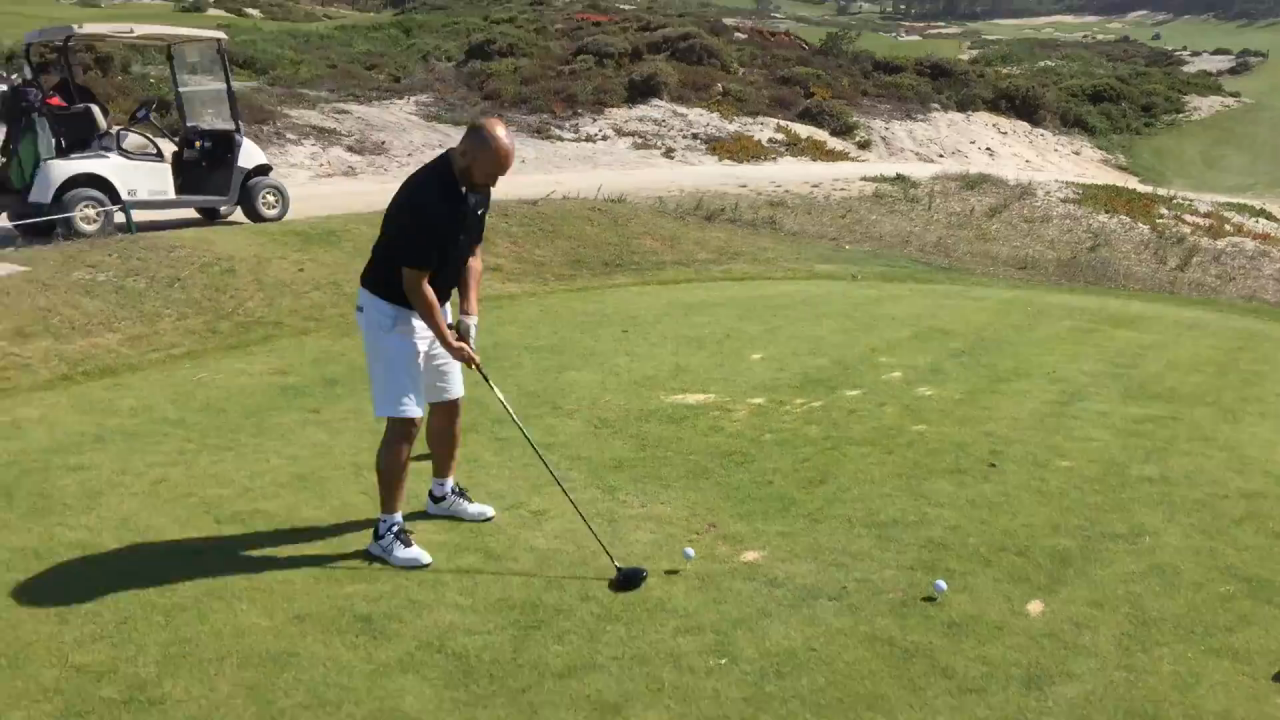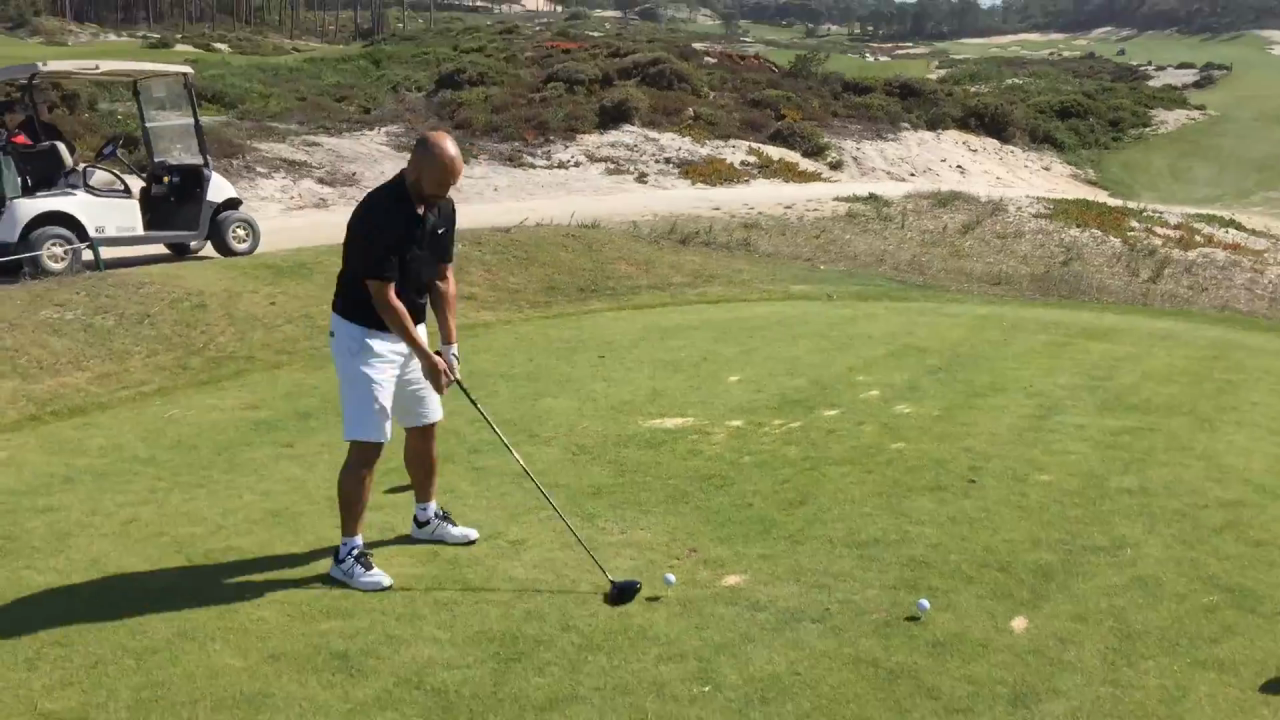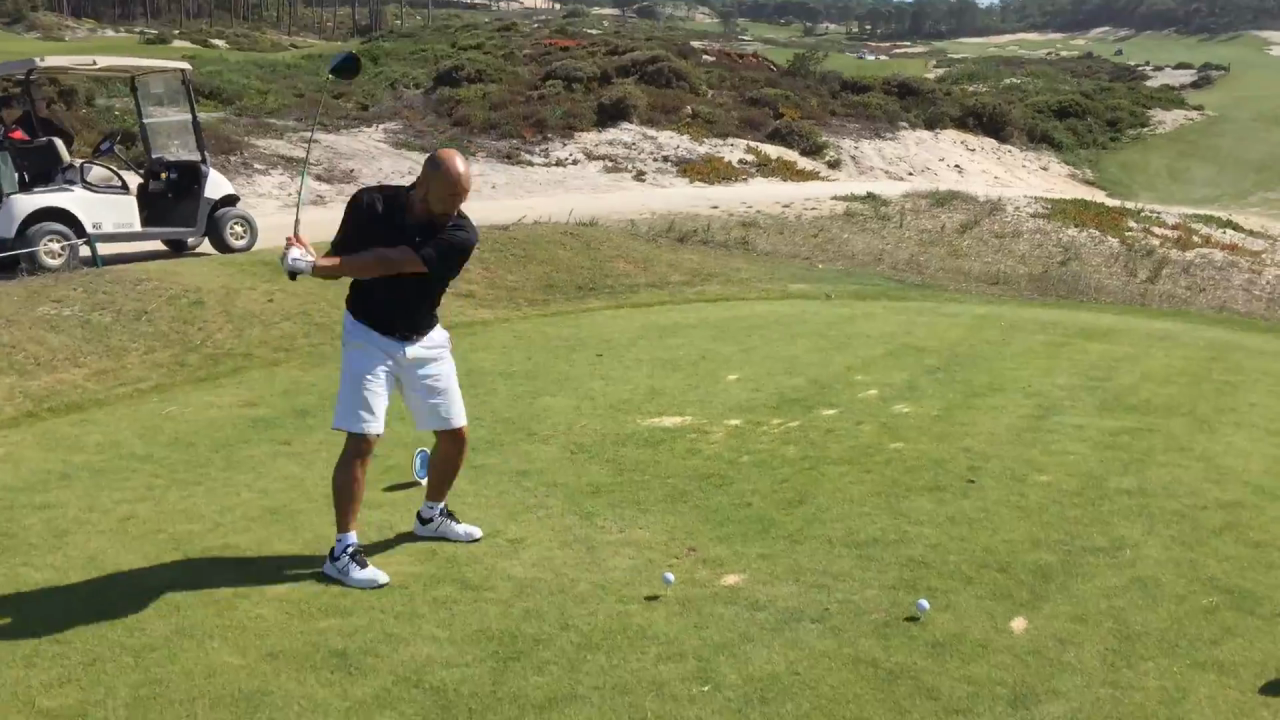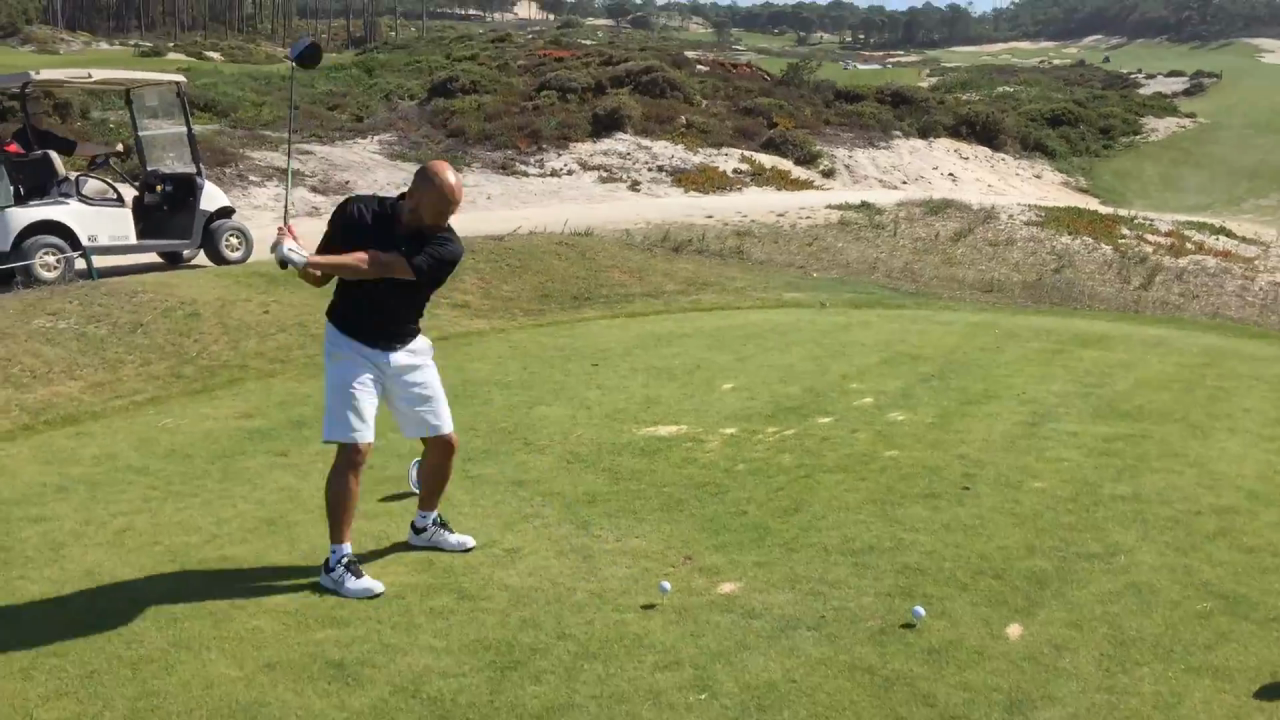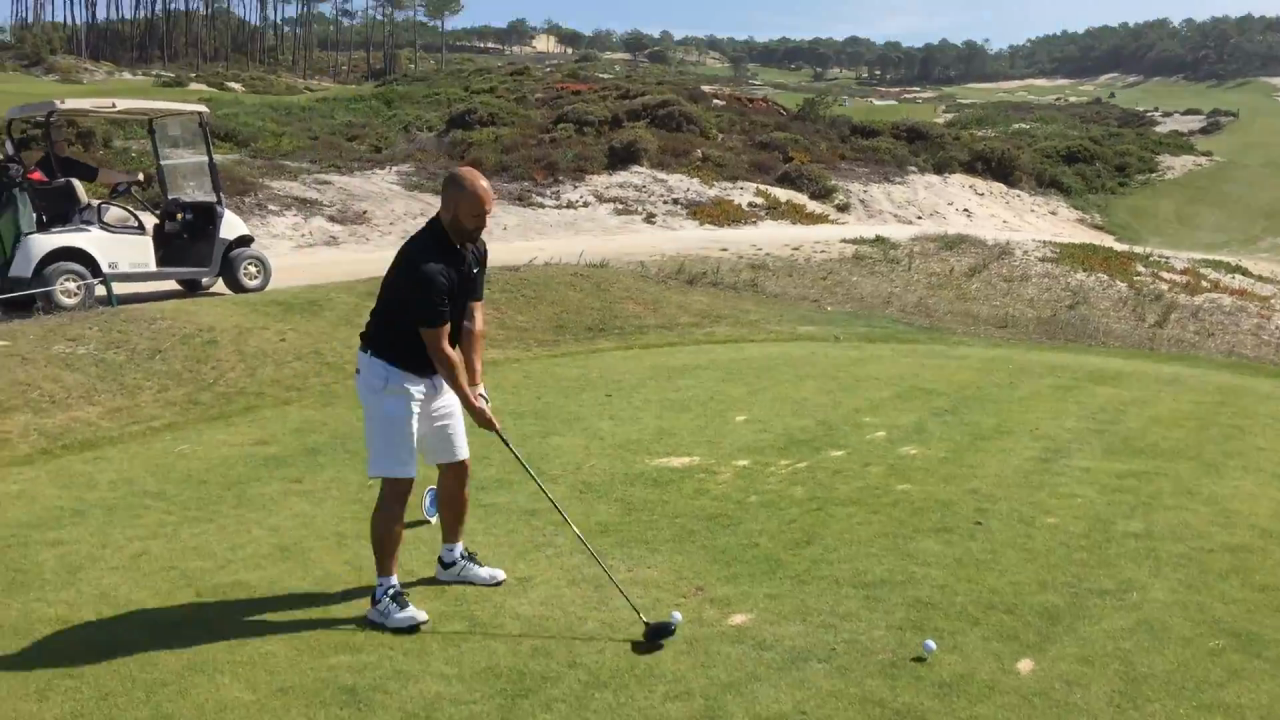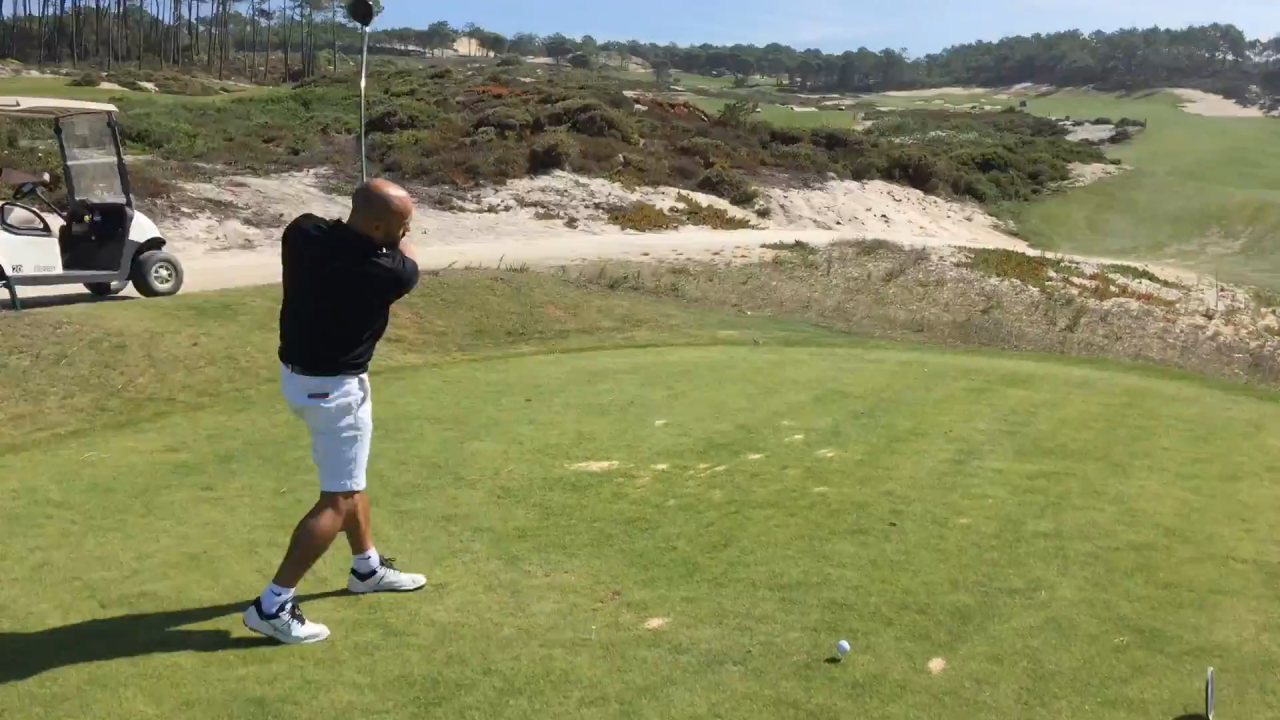
dt=0.2s
person 1, frame 1
left shoulder: (472, 188)
right shoulder: (427, 201)
left elbow: (470, 255)
right elbow: (414, 285)
left wrist: (468, 319)
right wrist: (449, 343)
left hip: (426, 310)
right hip: (390, 312)
left knee: (447, 406)
right knee: (404, 423)
left ankle: (442, 493)
right ankle: (388, 531)
person 1, frame 2
left shoulder: (440, 209)
right shoulder: (378, 217)
left elbow: (443, 279)
right elbow: (384, 299)
left wrist: (449, 346)
right wrist: (426, 357)
left hip: (405, 333)
right hip: (364, 337)
left knee: (425, 430)
right knee: (367, 446)
left ankle: (426, 517)
right ankle: (348, 552)
person 1, frame 3
left shoulder: (459, 234)
right shoulder: (369, 204)
left elbow: (386, 263)
right elbow: (342, 262)
left wrist: (317, 264)
left hip: (424, 341)
right hip: (369, 334)
left knee: (455, 434)
right knee: (361, 442)
left ankle: (432, 515)
right ankle: (343, 549)
person 1, frame 4
left shoulder: (446, 247)
right shoulder: (357, 213)
left elbow: (378, 266)
right elbow: (318, 275)
left wrist: (305, 259)
left hip: (405, 350)
right hip: (350, 347)
left knee: (444, 443)
right knee: (353, 452)
left ankle: (425, 524)
right ankle: (338, 560)
person 1, frame 5
left shoulder: (474, 248)
right shoulder: (427, 270)
left elbow: (472, 321)
right elbow: (439, 349)
left wrist: (477, 387)
right wrist: (471, 404)
left hip: (430, 377)
right hip: (388, 376)
left knee: (457, 467)
right knee: (398, 484)
left ankle: (453, 558)
right ankle: (385, 591)
person 1, frame 6
left shoulder: (302, 232)
right shoulder: (386, 271)
right elbow: (408, 260)
left hip: (307, 377)
right hip: (336, 389)
left knee: (350, 482)
right knee: (339, 499)
left ankle: (367, 568)
right ankle: (273, 603)
